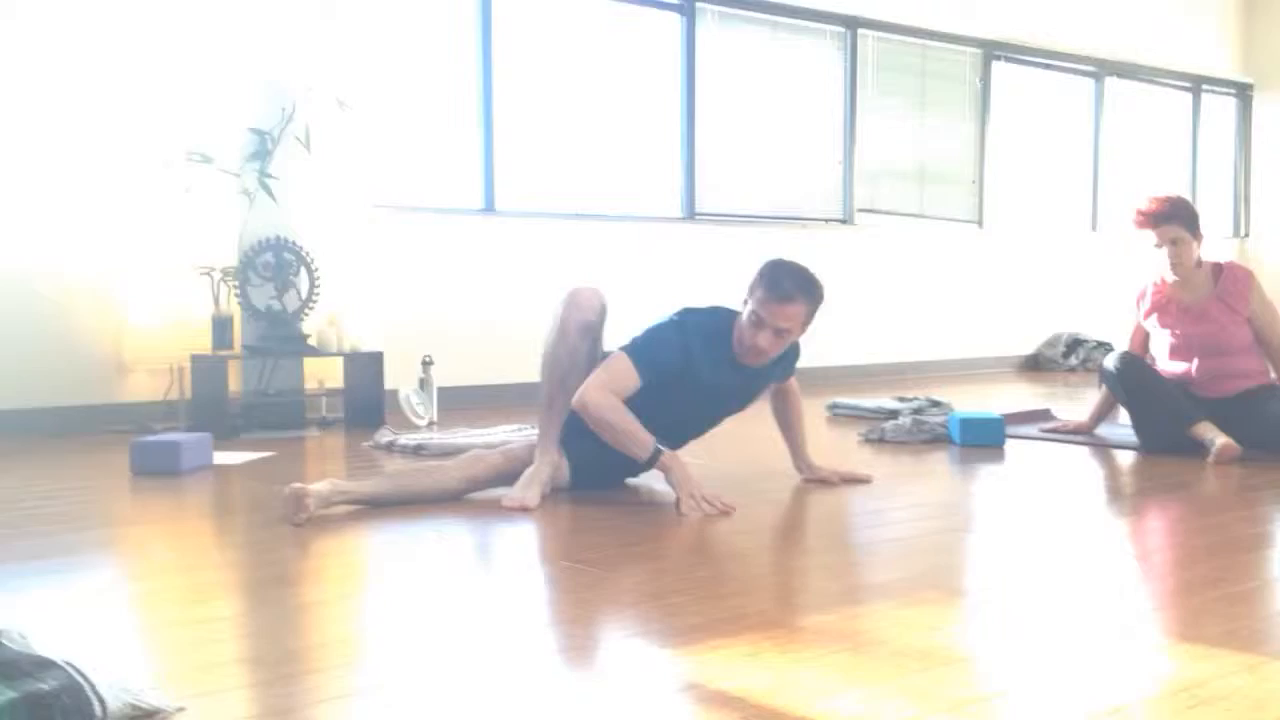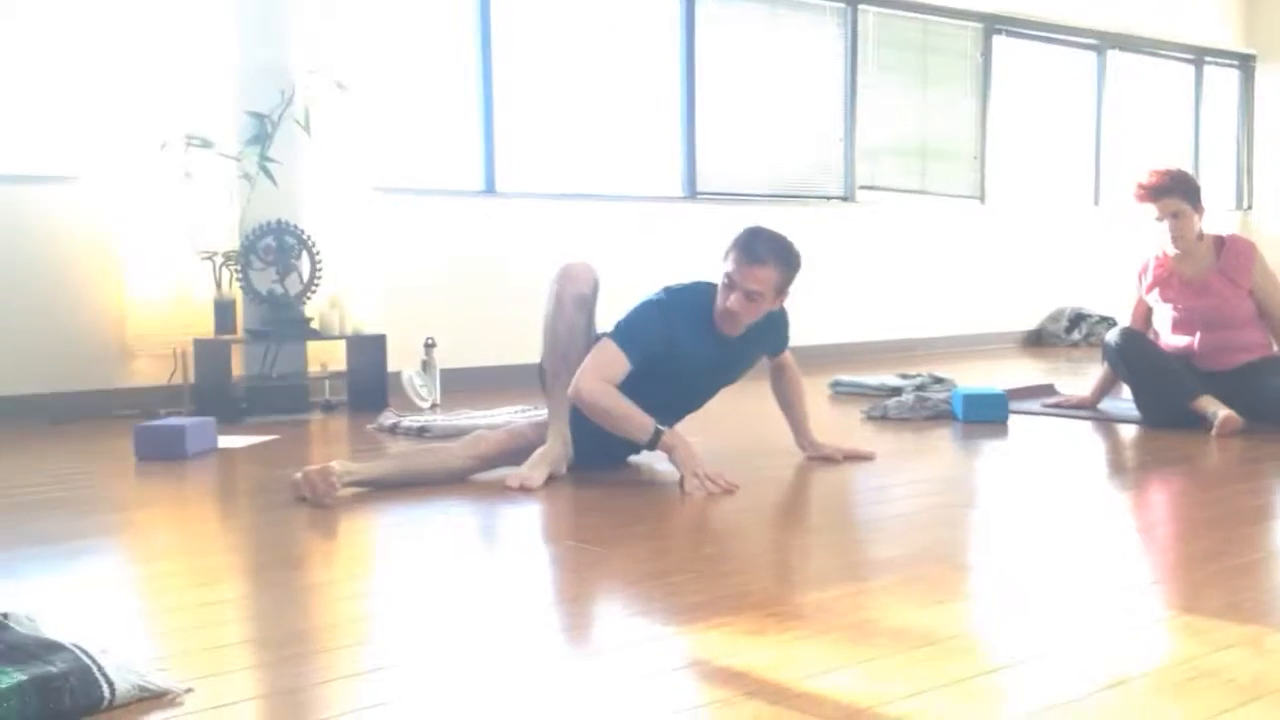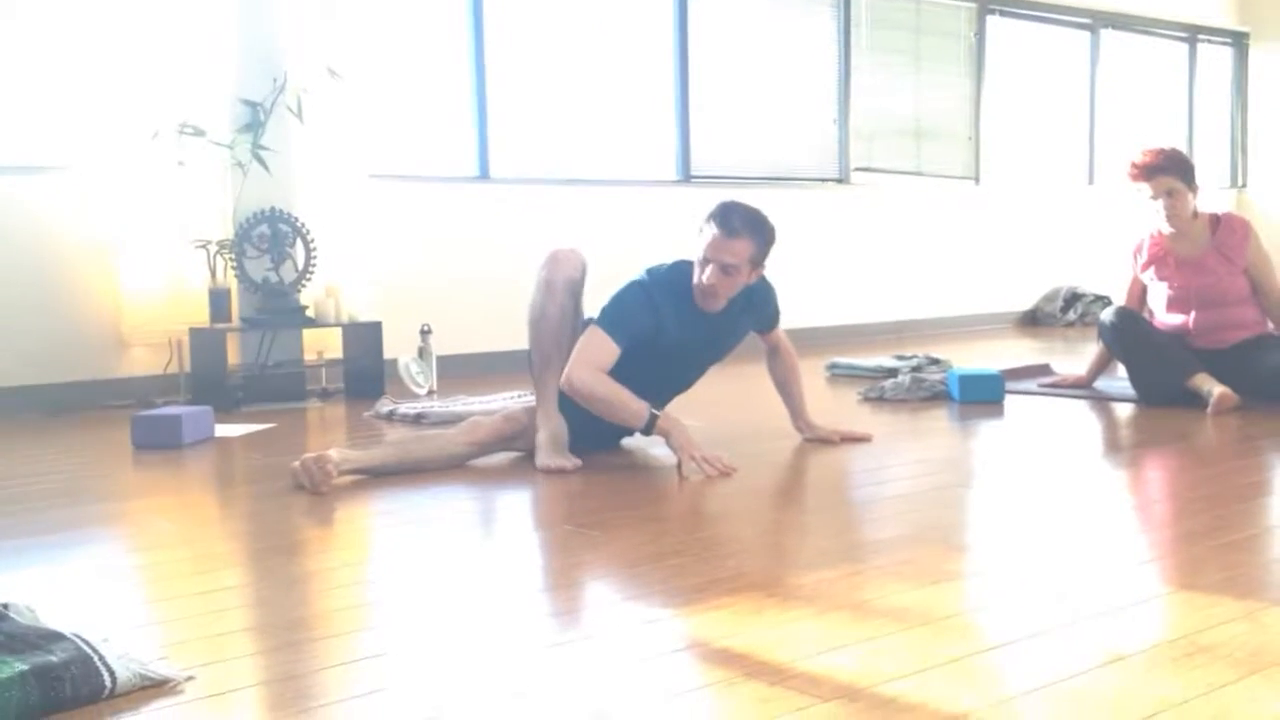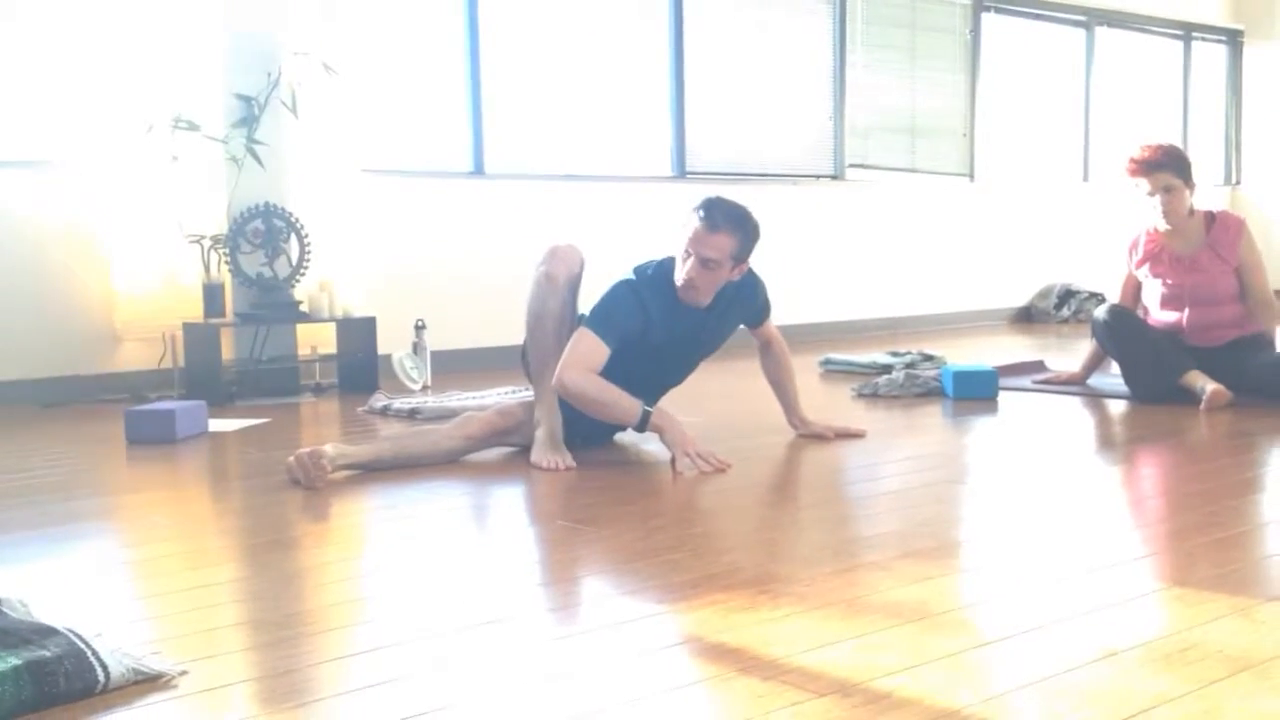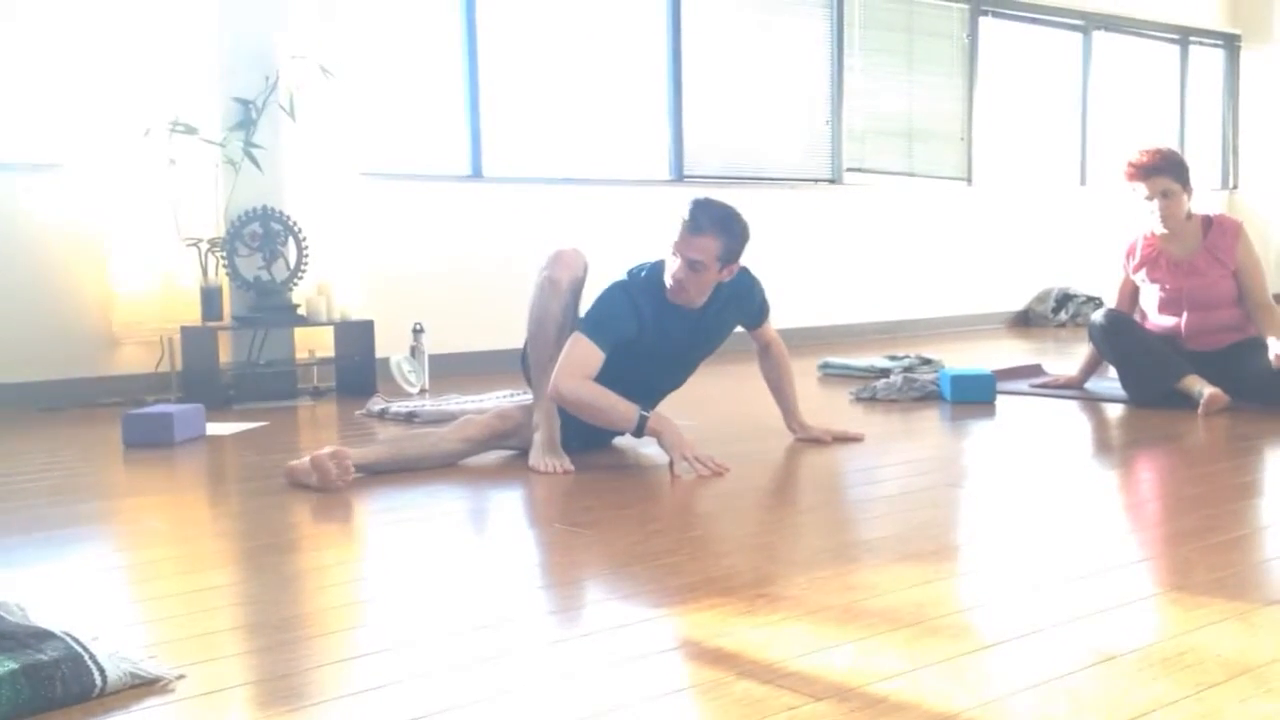
dt=0.4s
person 1, frame 1
left shoulder: (780, 351)
right shoulder: (687, 333)
left elbow: (785, 392)
right elbow: (590, 399)
left wrist: (805, 464)
right wrist: (671, 463)
left hip: (619, 463)
right hip: (589, 428)
left knee: (493, 468)
left ankle: (338, 493)
person 1, frame 2
left shoulder: (770, 322)
right shoulder: (669, 310)
left elbow: (783, 368)
right elbow: (588, 389)
left wrist: (808, 442)
right wrist: (673, 442)
left hip: (620, 441)
right hip: (586, 406)
left knee: (499, 446)
left ankle: (349, 472)
right ankle: (557, 442)
person 1, frame 3
left shoulder: (755, 298)
right shoulder: (651, 292)
left elbow: (778, 348)
right elbow: (580, 377)
left wrist: (805, 423)
right wrist: (669, 427)
left hip: (611, 423)
right hip: (573, 392)
left knee: (493, 433)
left ankle: (346, 461)
person 1, frame 4
left shoulder: (744, 291)
right shoulder: (637, 292)
left elbow: (770, 343)
right elbow: (572, 379)
left wrist: (799, 420)
right wrist: (662, 422)
left hip: (610, 417)
right hip: (564, 384)
left knee: (491, 427)
left ankle: (342, 456)
right ankle: (548, 423)
person 1, frame 5
left shoulder: (740, 291)
right shoulder: (631, 295)
left elbow: (770, 345)
right elbow: (568, 384)
left wrist: (797, 423)
right wrist: (660, 426)
left hip: (607, 419)
right hip: (561, 389)
left knee: (492, 430)
left ankle: (346, 462)
right ankle: (545, 428)
person 2, frame 1
left shoulder: (1239, 281)
right shoulder: (1149, 298)
right elbow: (1125, 372)
right wrist: (1090, 422)
left hip: (1246, 403)
right hip: (1179, 407)
right knee: (1116, 362)
right ankle: (1211, 436)
person 2, frame 2
left shoulder: (1241, 254)
right shoulder: (1151, 272)
right elbow: (1126, 348)
right wrist: (1093, 397)
left hip: (1248, 376)
right hip: (1182, 382)
right knee: (1117, 339)
right ankle: (1212, 409)
person 2, frame 3
left shoulder: (1236, 232)
right shoulder: (1146, 251)
right elbow: (1121, 327)
right wrist: (1089, 376)
left hip: (1244, 353)
right hip: (1175, 359)
right knee: (1113, 318)
right ankle: (1208, 387)
person 2, frame 4
left shoulder: (1230, 230)
right shoulder: (1140, 248)
right elbow: (1115, 325)
right wrist: (1083, 372)
left hip: (1235, 350)
right hip: (1168, 357)
right knee: (1106, 316)
right ankle: (1200, 384)
person 2, frame 5
left shoulder: (1228, 234)
right shoulder: (1138, 252)
right elbow: (1111, 329)
right wrist: (1080, 376)
left hip: (1232, 355)
right hip: (1164, 362)
right knee: (1102, 321)
right ankle: (1198, 388)
